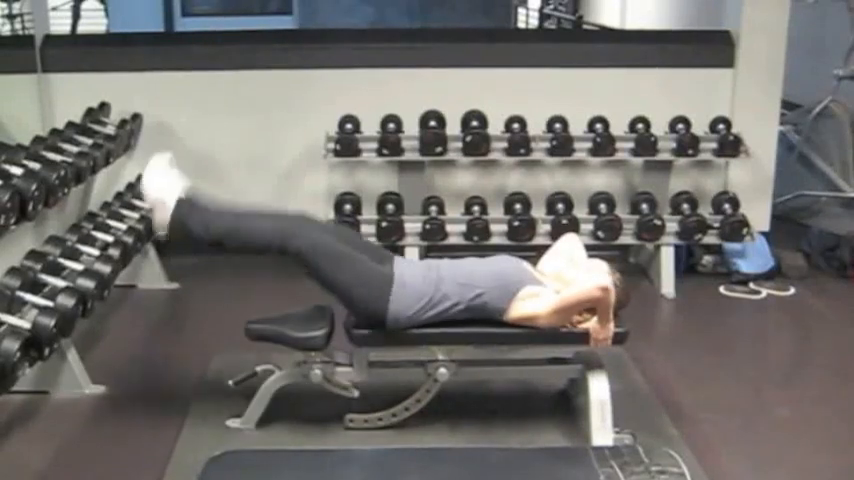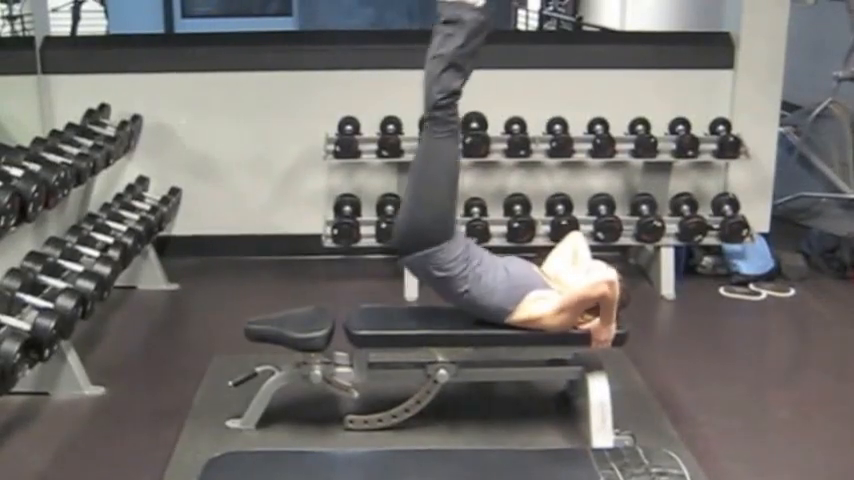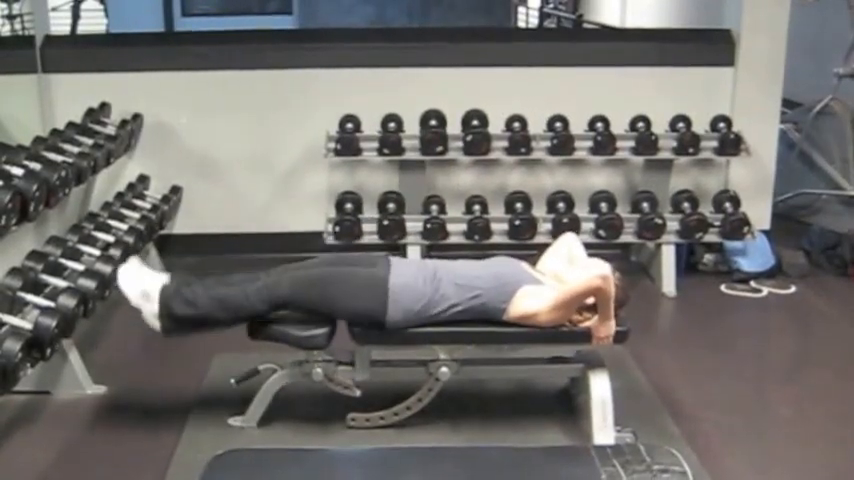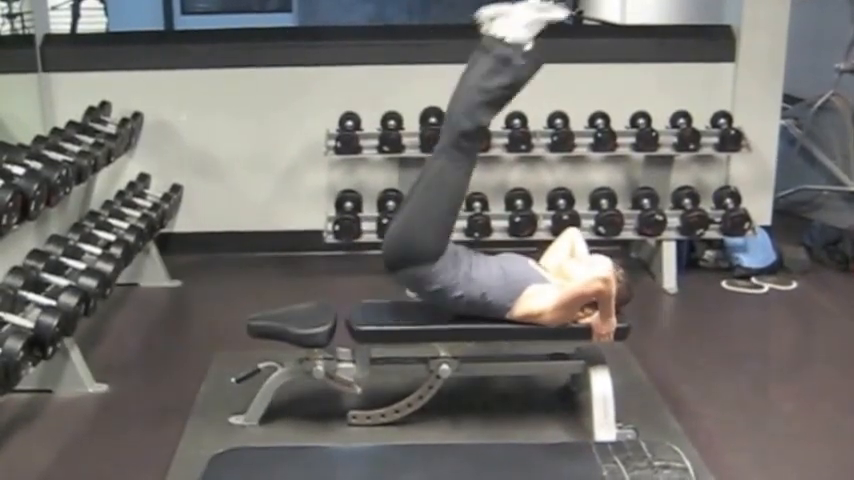
dt=1s
person 1, frame 1
left shoulder: (546, 307)
right shoulder: (543, 278)
left elbow: (602, 285)
right elbow: (570, 240)
left wrist: (604, 323)
left hip: (396, 300)
right hip: (404, 273)
left knee: (298, 237)
right knee: (309, 232)
left ankle: (181, 213)
right ankle: (183, 210)
person 1, frame 2
left shoulder: (552, 313)
right shoulder: (549, 285)
right elbow: (575, 236)
left wrist: (605, 324)
left hip: (428, 246)
right hip: (436, 250)
person 1, frame 3
left shoulder: (546, 308)
right shoulder: (542, 280)
left elbow: (598, 277)
right elbow: (569, 239)
left wrist: (604, 322)
left hip: (398, 300)
right hip: (403, 273)
left knee: (283, 285)
right knee: (296, 271)
left ankle: (170, 304)
right ankle: (172, 297)
person 1, frame 4
left shoulder: (550, 306)
right shoulder: (546, 278)
left elbow: (600, 277)
right elbow: (571, 233)
left wrist: (605, 318)
left hip: (417, 260)
right hip: (426, 260)
left knee: (460, 141)
